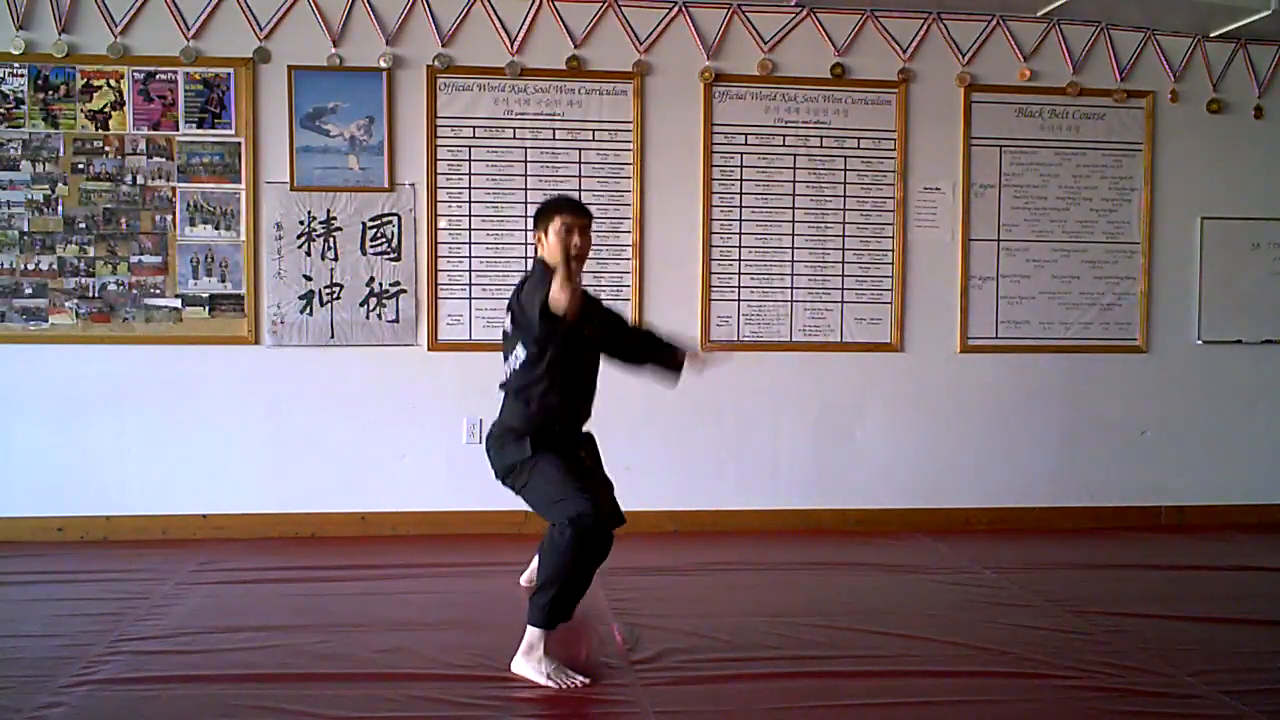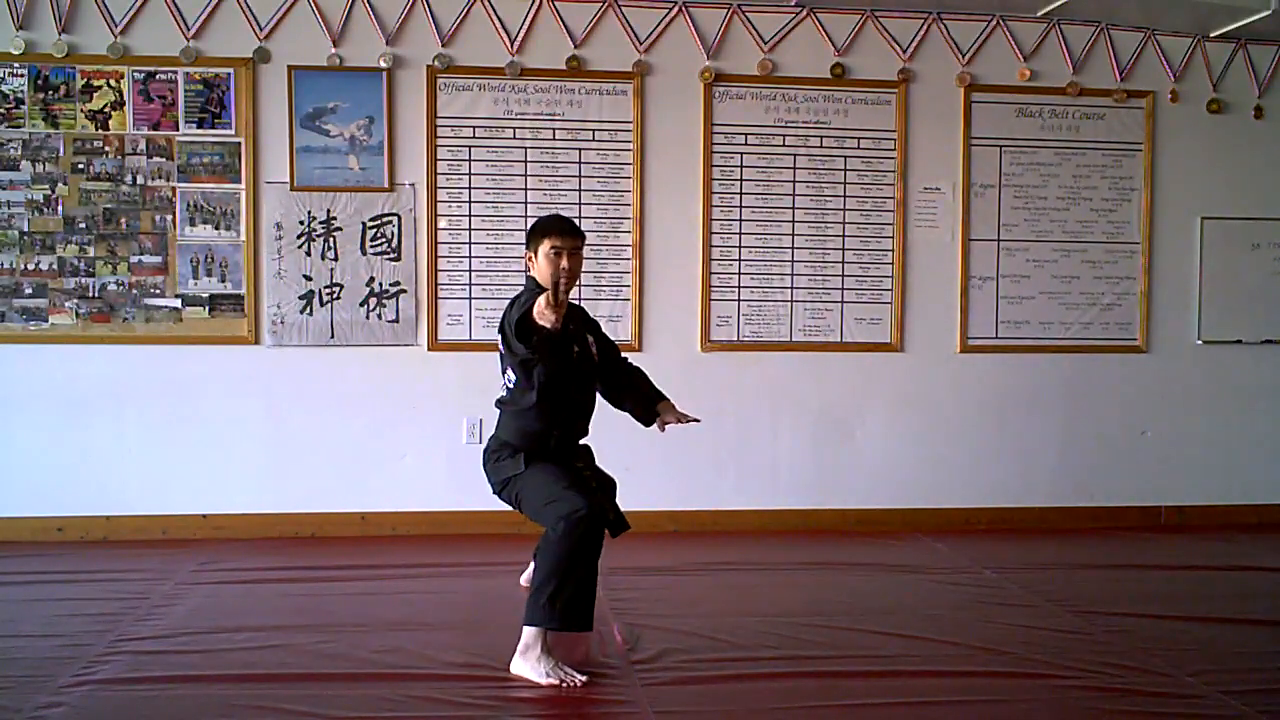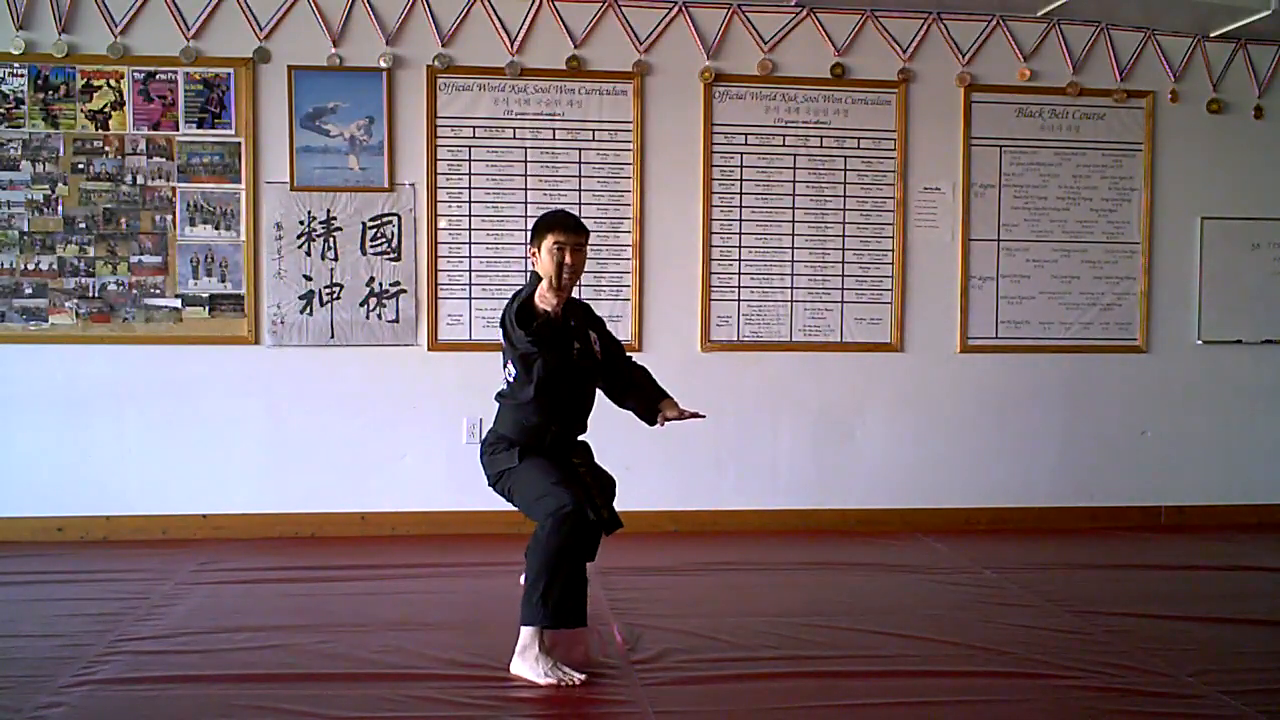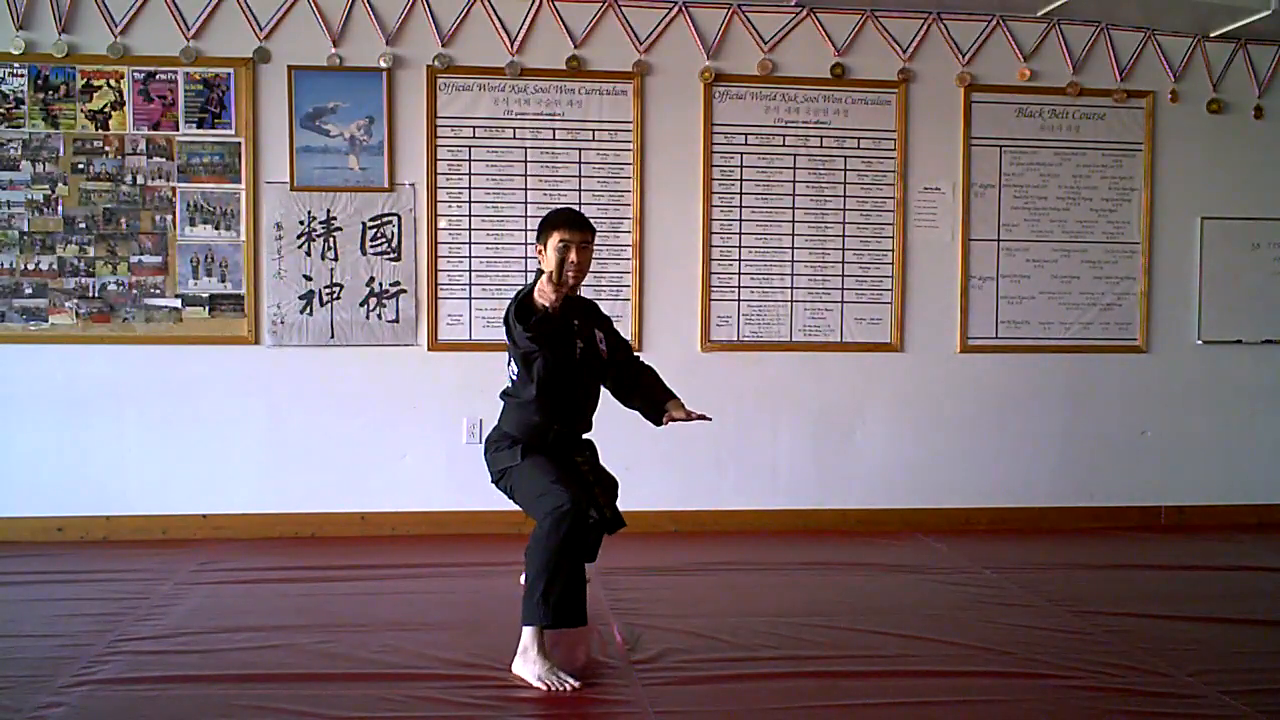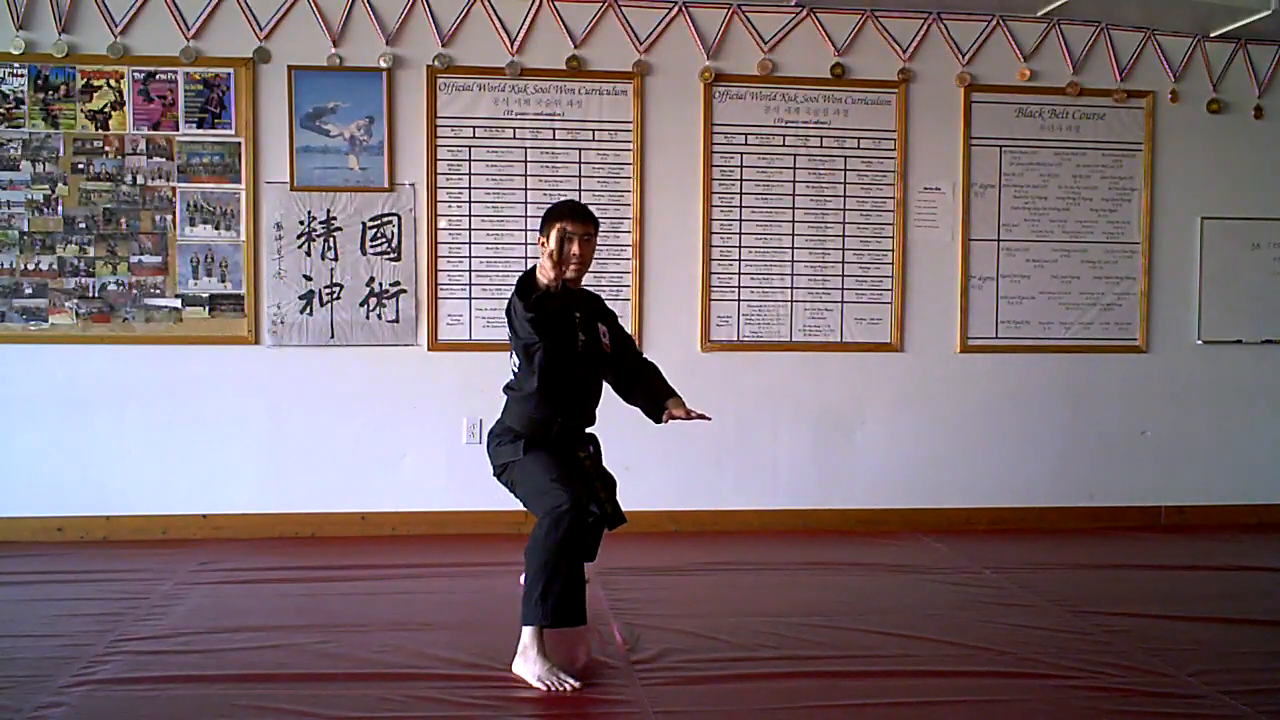
dt=0.3s
person 1, frame 1
left shoulder: (583, 305)
right shoulder: (533, 292)
left elbow: (629, 339)
right elbow: (546, 311)
left wrist: (676, 357)
right wrist: (559, 304)
left hip: (561, 443)
right hip: (523, 444)
left knee: (597, 509)
right knee: (585, 517)
left ankle: (542, 570)
right ankle: (533, 650)
person 1, frame 2
left shoulder: (578, 319)
right shoulder: (525, 311)
left elbow: (615, 372)
right elbow: (526, 334)
left wrist: (658, 407)
right wrist: (541, 320)
left hip: (560, 451)
right hip: (518, 456)
left knee: (599, 496)
right knee: (579, 515)
left ankle: (541, 571)
right ankle: (531, 650)
person 1, frame 3
left shoulder: (583, 315)
right shoulder: (524, 307)
left elbow: (618, 370)
right elbow: (529, 325)
left wrist: (661, 405)
right wrist: (542, 307)
left hip: (560, 447)
right hip: (515, 450)
left knee: (598, 494)
right knee: (566, 511)
left ankle: (540, 570)
right ankle: (530, 649)
person 1, frame 4
left shoulder: (590, 315)
right shoulder: (531, 307)
left elbow: (625, 369)
right elbow: (531, 327)
left wrist: (666, 404)
right wrist: (543, 303)
left hip: (566, 445)
right hip: (520, 447)
left knee: (598, 502)
right knee: (565, 509)
left ankle: (540, 570)
right ankle: (530, 650)
person 1, frame 5
left shoulder: (594, 308)
right shoulder: (533, 301)
left elbow: (627, 365)
right elbow: (532, 309)
left wrist: (668, 402)
right wrist: (544, 281)
left hip: (569, 440)
right hip: (524, 441)
left knee: (596, 498)
right knee: (565, 509)
left ankle: (539, 570)
right ankle: (530, 650)
